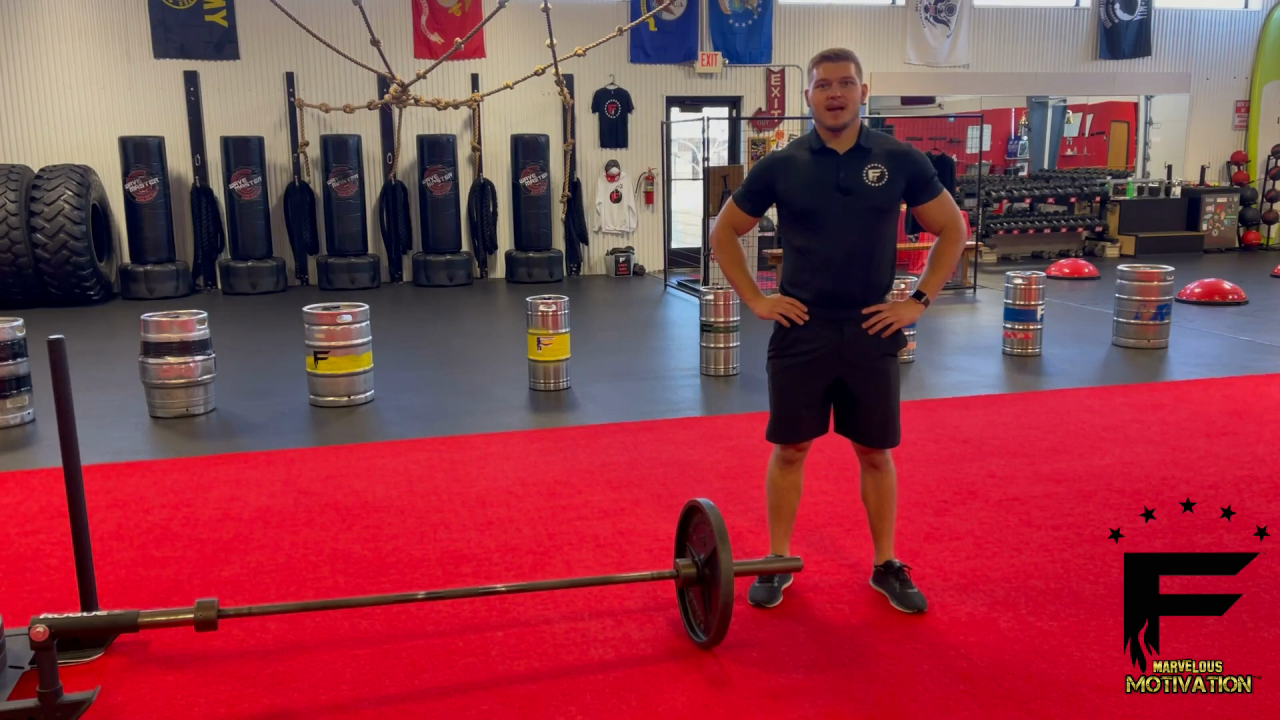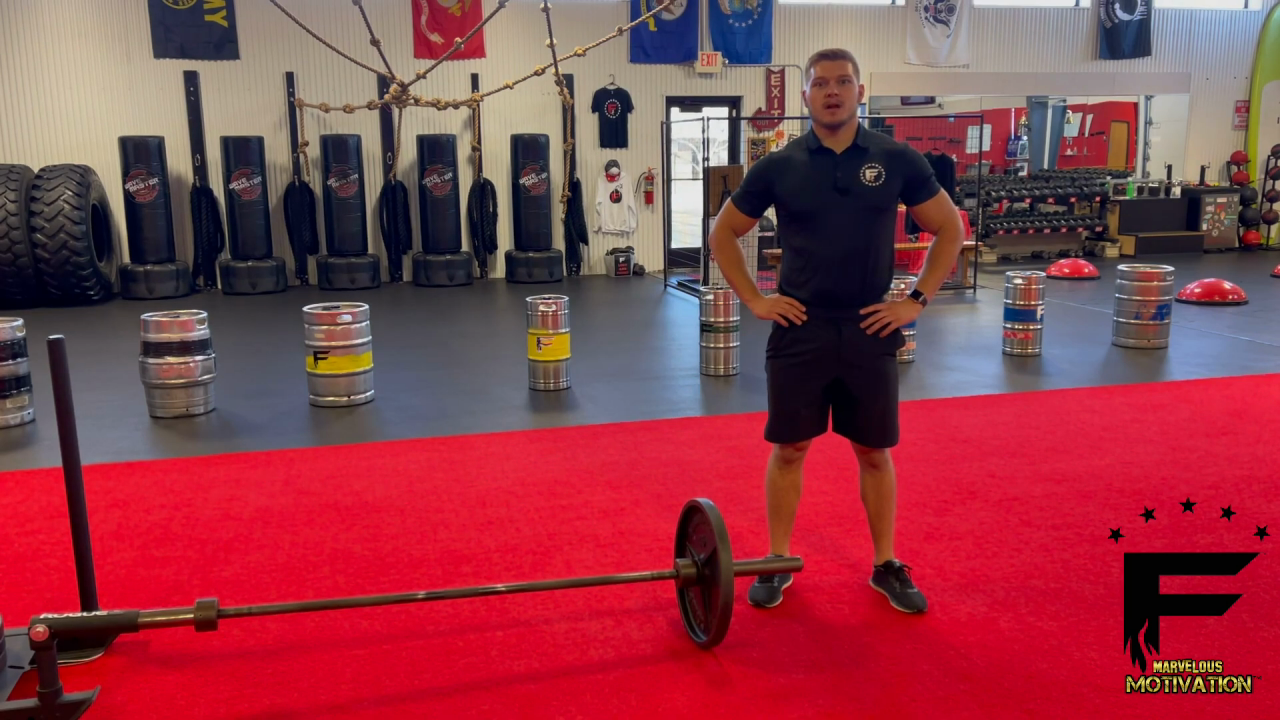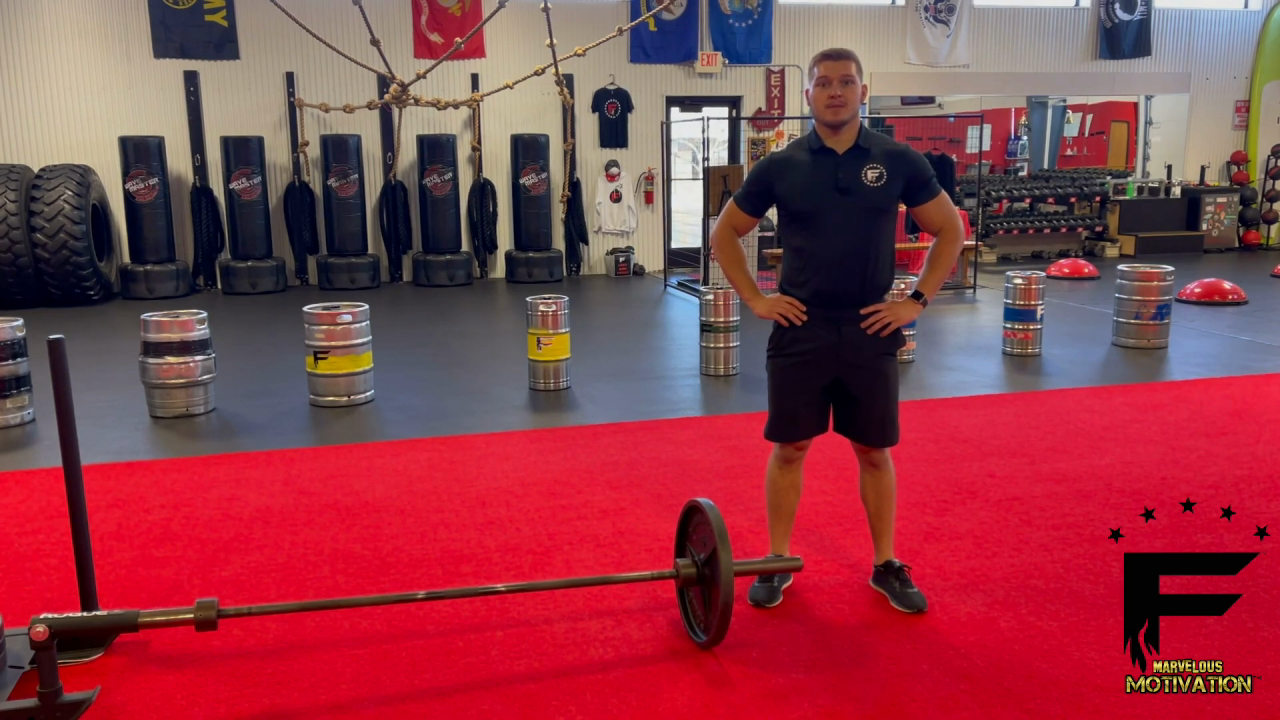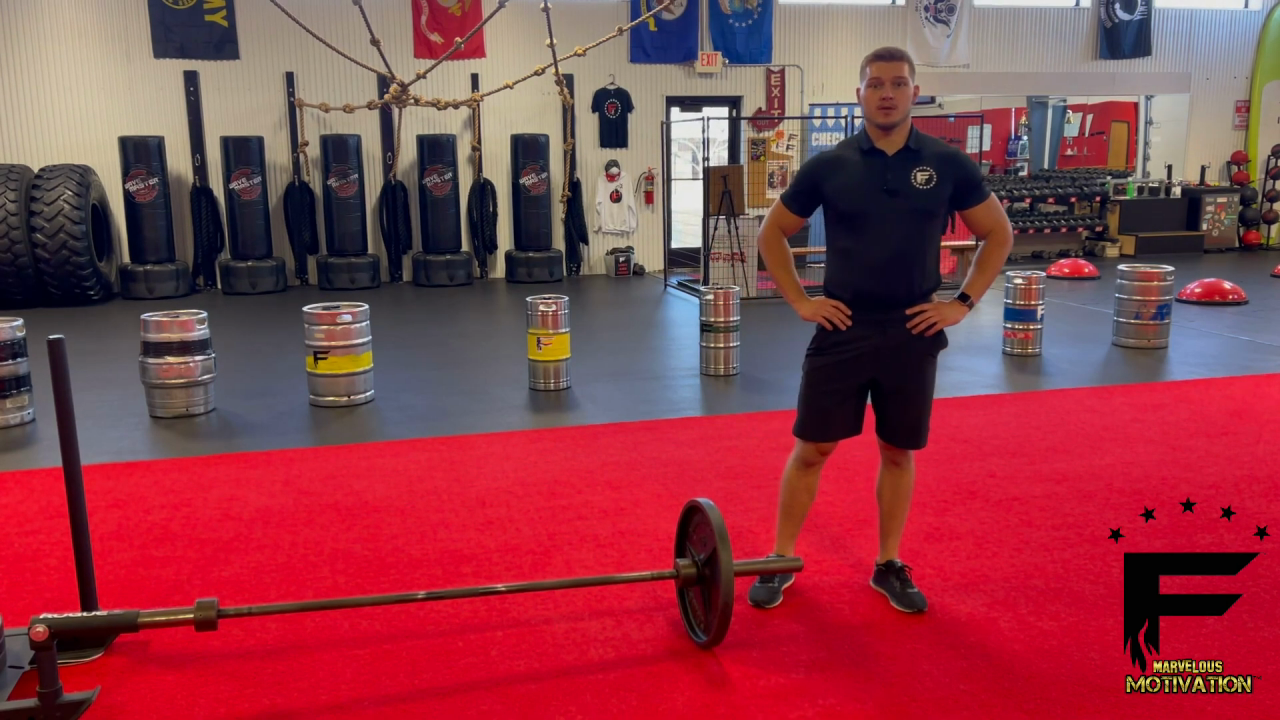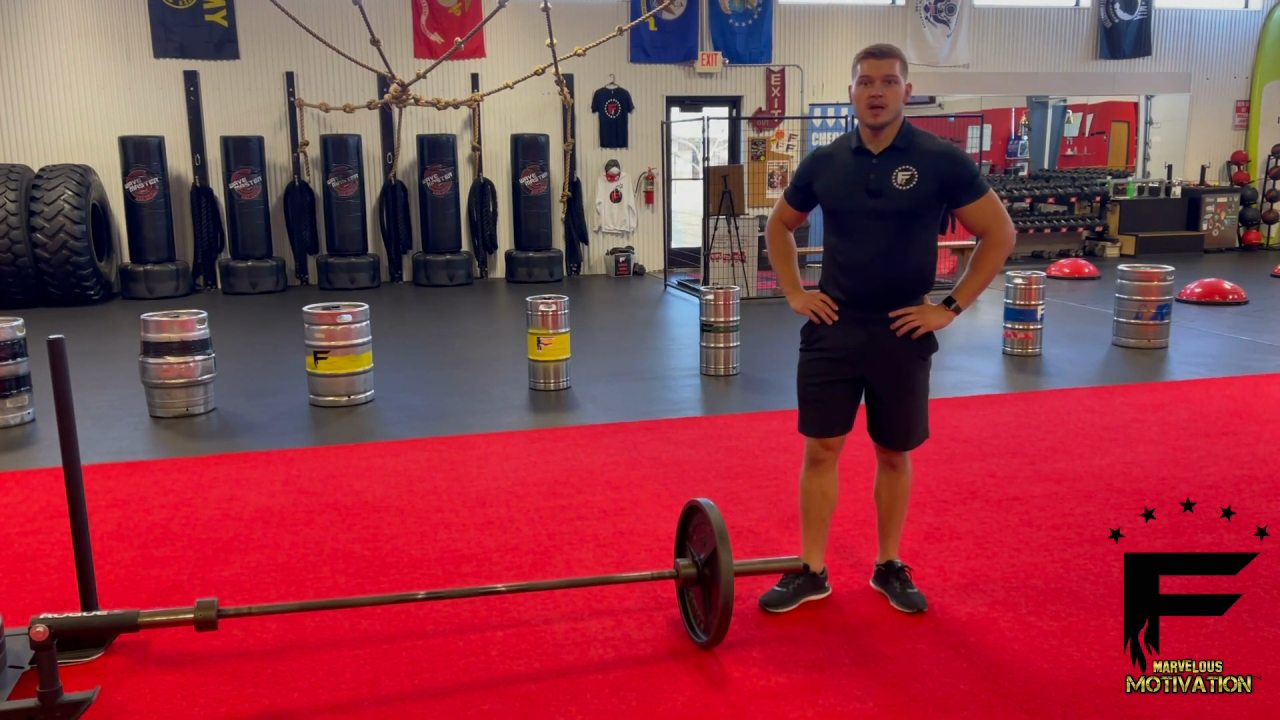
dt=1s
person 1, frame 1
left shoulder: (900, 160)
right shoulder: (780, 165)
left elbow: (952, 230)
right elbow: (723, 233)
left wrist: (919, 300)
right wrist: (754, 299)
left hip: (871, 332)
right hip: (800, 332)
left knee: (876, 451)
right knee: (789, 448)
left ankle: (887, 566)
right ankle: (778, 562)
person 1, frame 2
left shoulder: (897, 160)
right shoulder: (778, 166)
left elbow: (950, 229)
right elbow: (723, 234)
left wrist: (917, 299)
right wrist: (753, 299)
left hip: (870, 331)
right hip: (799, 331)
left knee: (875, 451)
right knee: (788, 448)
left ankle: (886, 565)
right ankle: (777, 562)
person 1, frame 3
left shoulder: (899, 161)
right shoulder: (780, 166)
left elbow: (950, 231)
right elbow: (725, 233)
left wrist: (918, 300)
right wrist: (754, 299)
left hip: (870, 331)
right hip: (800, 331)
left knee: (875, 451)
right knee: (789, 448)
left ankle: (886, 565)
right ankle: (777, 562)
person 1, frame 4
left shoulder: (948, 163)
right shoulder: (829, 165)
left elbow: (998, 233)
right elbow: (772, 233)
left wrist: (962, 302)
right wrist: (800, 301)
left hip: (912, 334)
right hip: (842, 332)
left knee: (899, 452)
right knee: (812, 449)
left ankle: (888, 564)
right ankle: (782, 559)
person 1, frame 5
left shoulder: (941, 160)
right shoulder: (823, 162)
left elbow: (999, 233)
right elbow: (779, 226)
left wrist: (951, 306)
right wrist: (794, 292)
left hip: (900, 332)
right hip: (831, 330)
left knee: (895, 453)
right knee: (820, 449)
left ankle: (889, 566)
right ankle: (811, 570)
